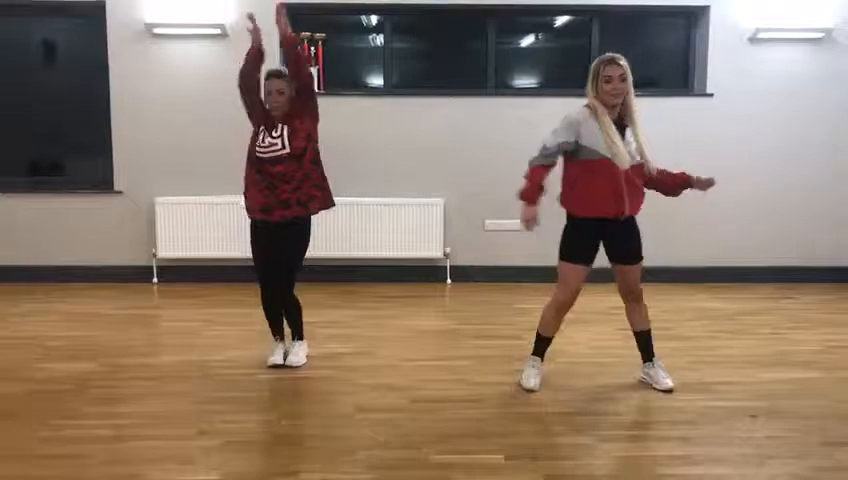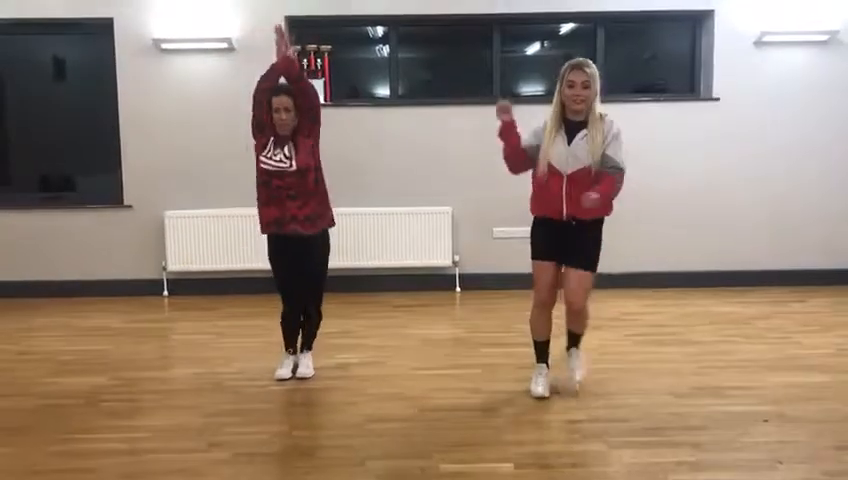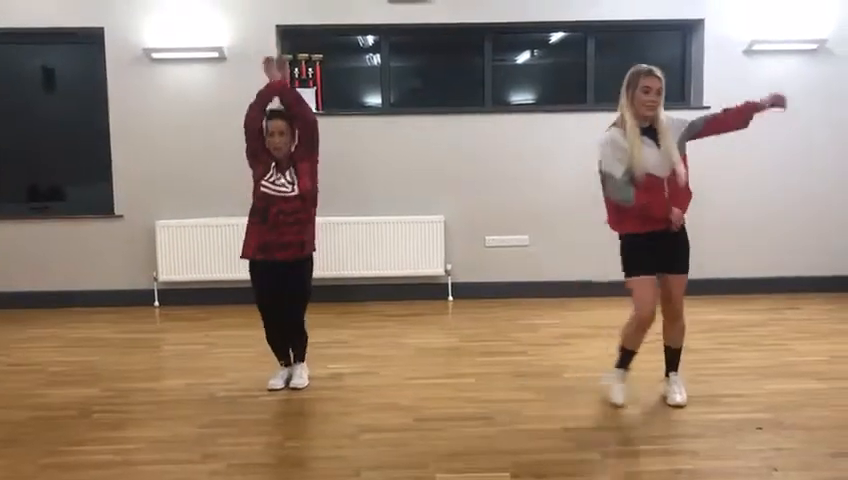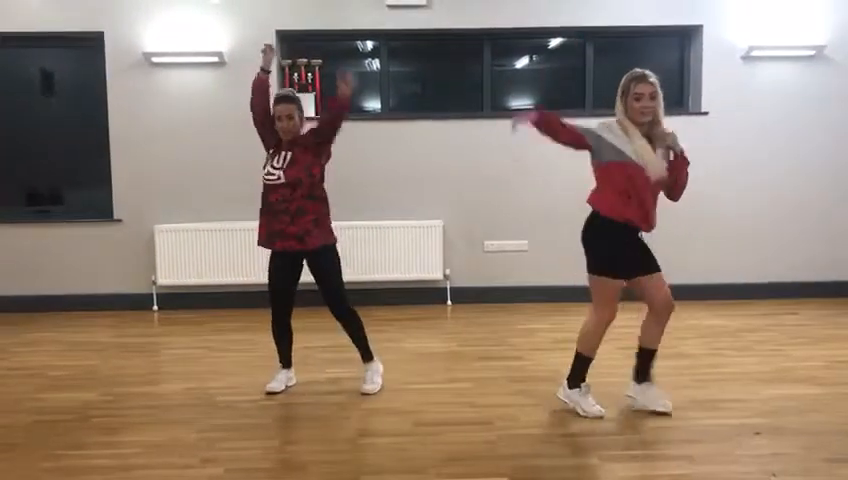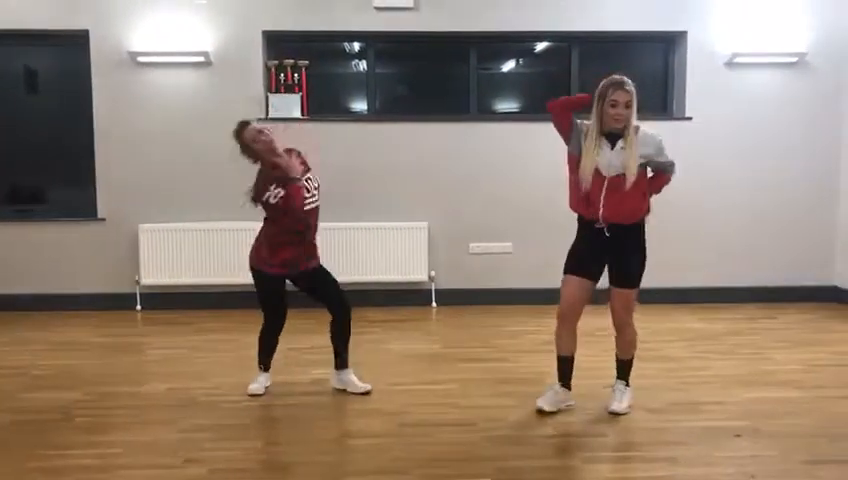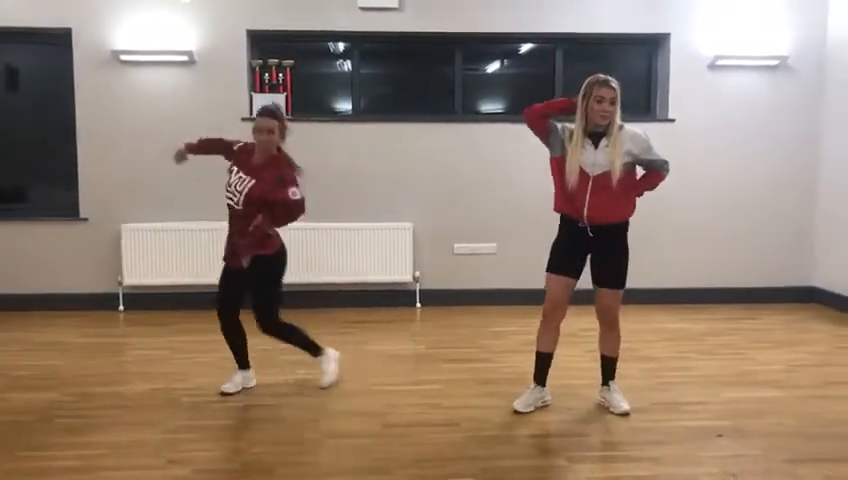
dt=0.7s
person 1, frame 1
left shoulder: (630, 126)
right shoulder: (579, 120)
left elbow: (645, 174)
right elbow: (543, 157)
left wrist: (687, 181)
right wrist: (529, 199)
left hip: (623, 222)
right hip: (585, 221)
left knee: (633, 294)
right knee: (564, 298)
left ankle: (649, 364)
right ankle: (536, 360)
person 1, frame 2
left shoulder: (606, 128)
right shoulder: (547, 129)
left elbow: (614, 176)
right elbow: (517, 165)
left wrist: (598, 196)
right wrist: (507, 127)
left hip: (585, 224)
right hip: (547, 222)
left knee: (575, 300)
right knee: (543, 298)
left ankle: (574, 351)
right ankle: (541, 367)
person 1, frame 3
left shoulder: (670, 128)
right shoulder: (614, 139)
left elbow: (716, 122)
right elbow: (619, 194)
left wrist: (760, 106)
right wrist: (665, 211)
left hip: (673, 231)
right hip: (637, 234)
left knee: (674, 309)
right knee: (645, 312)
left ankle: (672, 376)
right ankle: (620, 372)
person 1, frame 4
left shoulder: (660, 143)
right shoulder: (610, 135)
left elbow: (675, 191)
right elbow: (569, 133)
left wrist: (677, 153)
right wrist: (537, 118)
left hip: (631, 235)
right hip: (604, 231)
left knee: (663, 303)
right knee: (604, 312)
left ankle: (642, 382)
right ankle: (574, 386)
person 1, frame 5
left shoulder: (646, 141)
right shoulder: (581, 136)
left elbow: (666, 171)
right elbow: (555, 106)
left wrist: (643, 195)
right wrist: (593, 98)
left hip: (628, 236)
right hip: (589, 234)
left knee: (622, 319)
right knee: (566, 313)
left ankle: (622, 385)
right ankle: (562, 388)
person 1, frame 6
left shoulder: (631, 139)
right shoulder: (565, 138)
left elbow: (660, 168)
right elbow: (531, 117)
left wrist: (634, 191)
right wrist: (569, 104)
left hip: (611, 234)
right hip: (571, 231)
left knee: (609, 317)
right knee: (551, 311)
left ankle: (609, 388)
right ankle: (539, 388)
person 2, frame 1
left shoulder: (304, 116)
right shoulder: (260, 119)
left elbow: (305, 77)
right elbow: (246, 83)
left wrist: (288, 37)
right wrist: (256, 46)
left hip: (295, 218)
right hip: (262, 218)
left knee: (283, 284)
right knee: (267, 285)
left ankle: (298, 341)
right ankle: (278, 342)
person 2, frame 2
left shoulder: (308, 137)
right shoulder: (263, 138)
left elbow: (308, 95)
right elbow: (259, 97)
left wrist: (289, 60)
right wrist: (278, 62)
left hip: (313, 232)
right hip: (279, 234)
left knee: (312, 300)
right knee: (290, 300)
left ankle: (306, 354)
right ankle: (288, 354)
person 2, frame 3
left shoulder: (305, 160)
right shoulder: (259, 161)
left elbow: (308, 121)
right elbow: (251, 121)
left wrist: (283, 84)
right wrist: (271, 85)
left hip: (298, 255)
right hip: (264, 256)
left knee: (293, 318)
right knee: (271, 320)
left ankle: (300, 364)
right ankle: (284, 365)
person 2, frame 4
left shoulder: (314, 144)
right shoulder: (273, 145)
left elbow: (331, 121)
right elbow: (258, 107)
left wrist: (343, 96)
right wrist: (265, 69)
left hip: (316, 240)
right hip: (281, 244)
left knee: (339, 306)
right knee: (279, 310)
left ankle: (372, 365)
right ankle: (286, 370)
person 2, frame 5
left shoulder: (295, 157)
right shoulder: (268, 177)
right elbow: (295, 212)
right wrist: (294, 177)
left hip: (303, 256)
right hip: (270, 261)
left knee: (341, 307)
right knee: (275, 321)
left ankle: (342, 373)
right ankle: (263, 373)
person 2, frame 6
left shoulder: (282, 167)
right shoulder: (246, 152)
left elbow: (295, 208)
right elbow: (223, 145)
left wrist: (264, 222)
right wrist: (190, 147)
left hip: (266, 253)
right hip: (237, 250)
left knee: (268, 321)
right knee: (225, 313)
left ankle: (324, 355)
right ankle: (244, 372)
